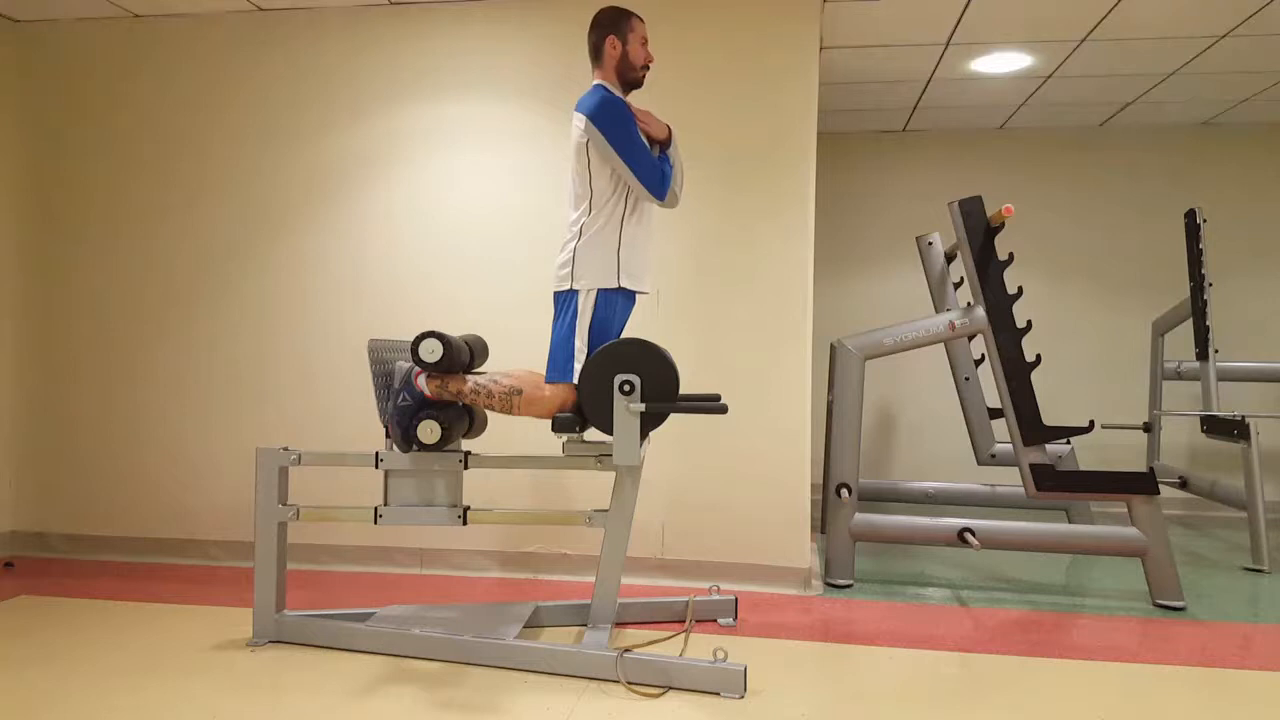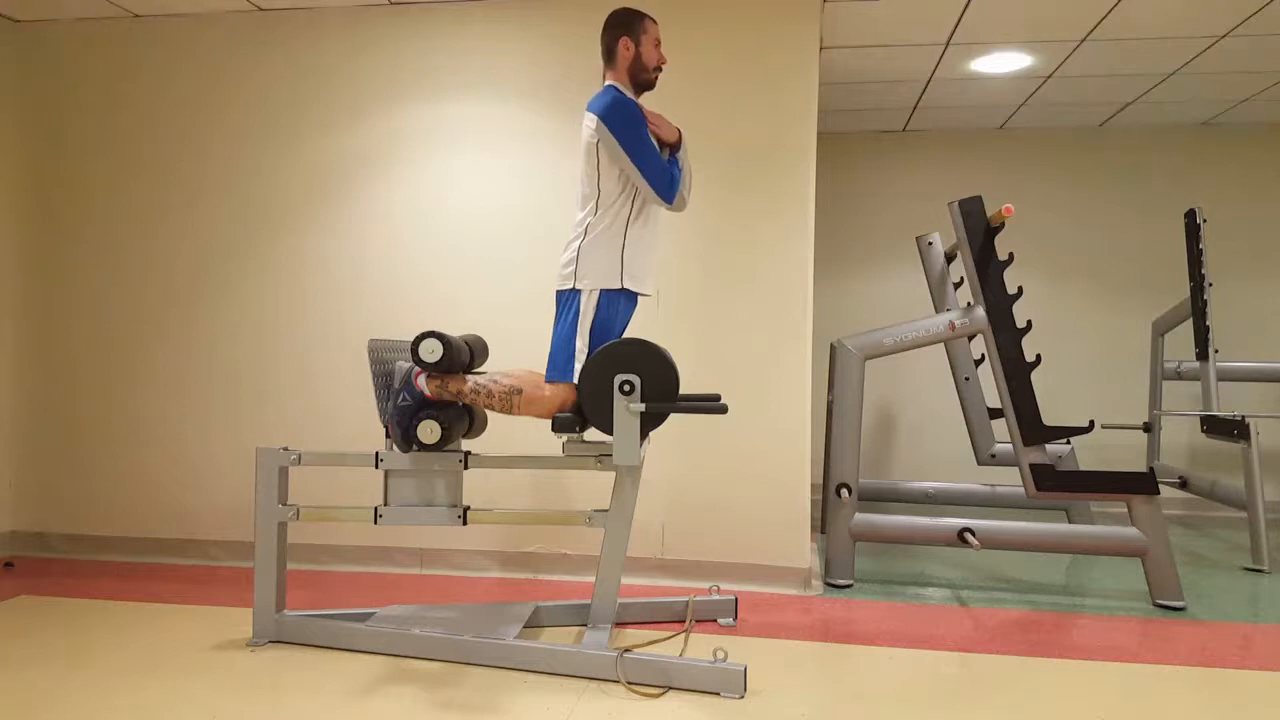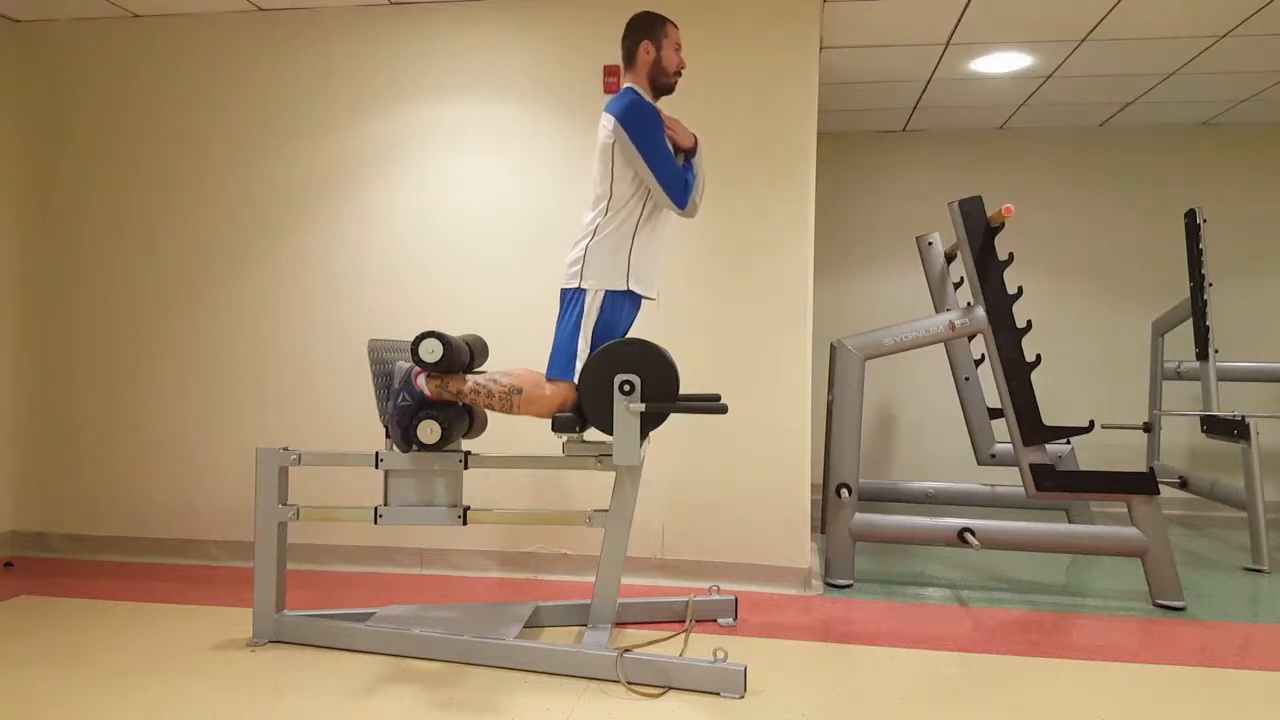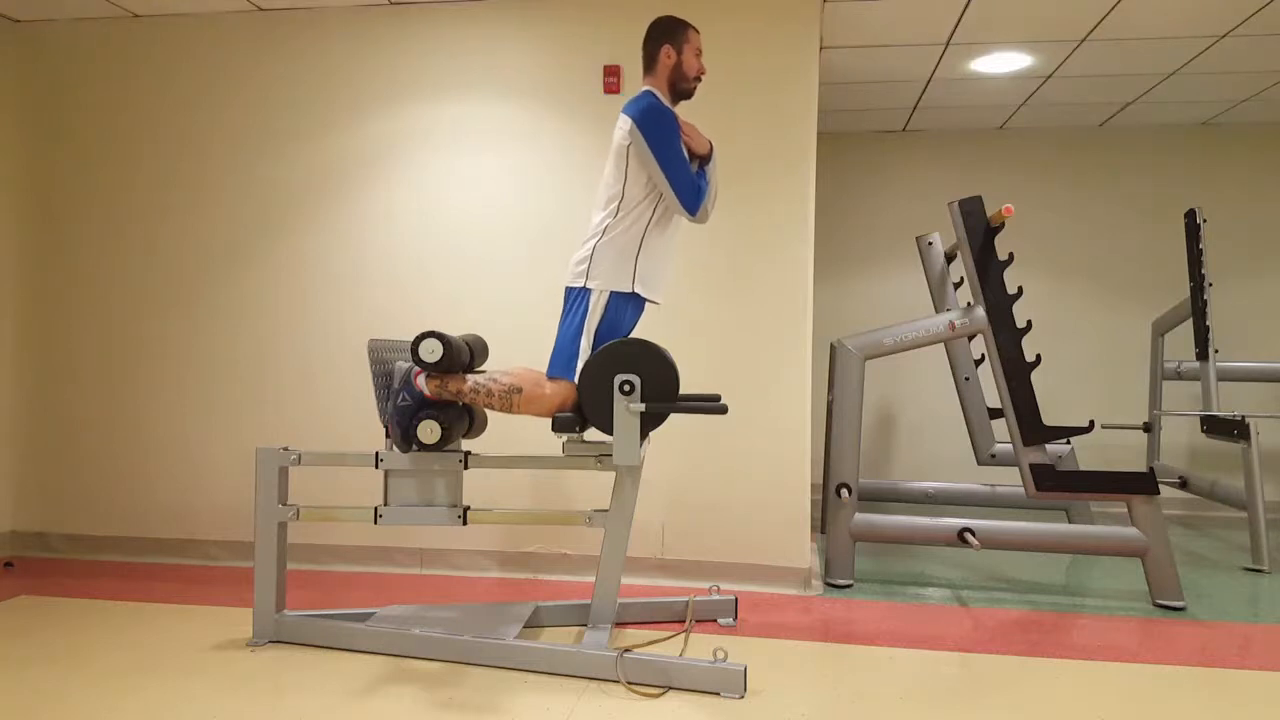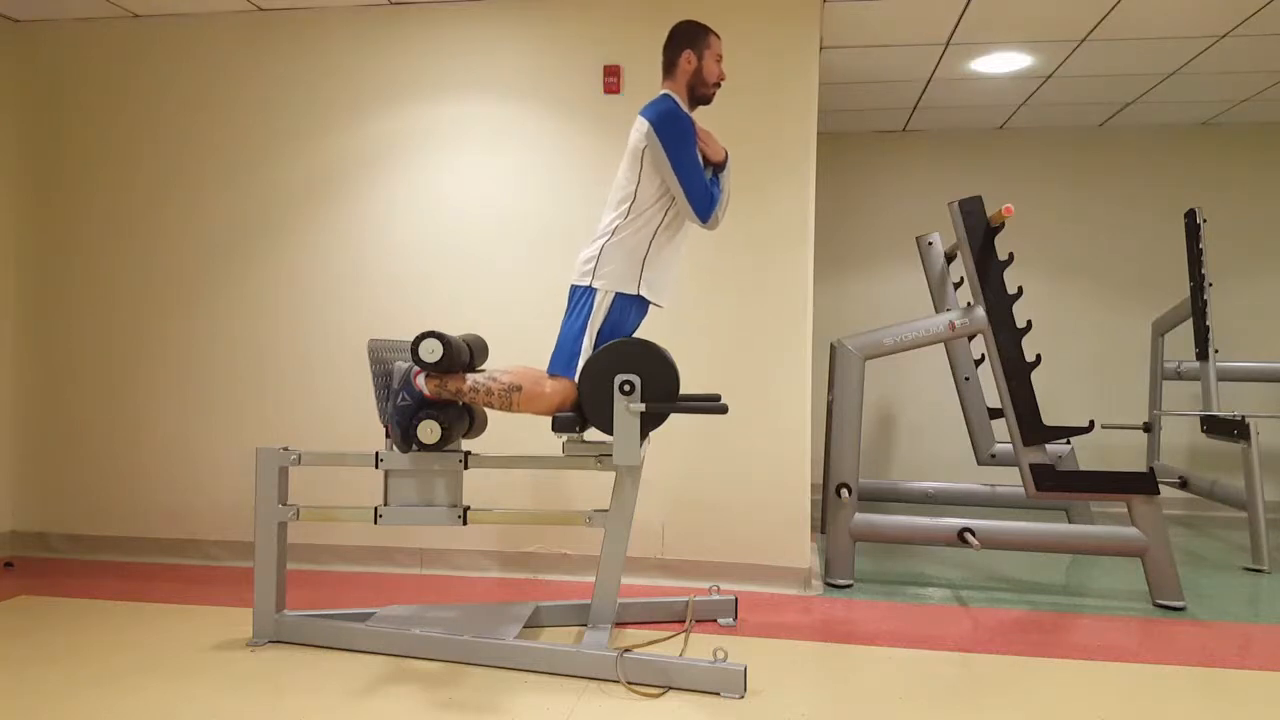
dt=0.3s
person 1, frame 1
left shoulder: (615, 111)
right shoulder: (606, 106)
left elbow: (672, 193)
right elbow: (661, 190)
left wrist: (664, 139)
right wrist: (661, 147)
left hip: (608, 277)
right hip: (594, 278)
left knee: (561, 389)
right knee: (559, 396)
left ankle: (436, 381)
right ankle: (423, 383)
person 1, frame 2
left shoulder: (624, 112)
right shoulder: (617, 107)
left elbow: (679, 196)
right elbow: (668, 193)
left wrist: (673, 143)
right wrist: (670, 151)
left hip: (612, 278)
right hip: (598, 278)
left knee: (561, 389)
right knee: (560, 396)
left ankle: (433, 381)
right ankle: (425, 384)
person 1, frame 3
left shoulder: (639, 114)
right shoulder: (634, 110)
left elbow: (690, 203)
right elbow: (680, 198)
left wrist: (689, 148)
right wrist: (685, 155)
left hip: (616, 279)
right hip: (602, 279)
left knee: (560, 387)
right knee: (559, 395)
left ankle: (440, 380)
right ankle: (424, 384)
person 1, frame 4
left shoulder: (657, 118)
right shoulder: (652, 113)
left elbow: (702, 208)
right elbow: (692, 204)
left wrist: (703, 154)
right wrist: (699, 162)
left hip: (621, 281)
right hip: (607, 280)
left knee: (561, 388)
right knee: (560, 395)
left ankle: (435, 381)
right ankle: (424, 383)
person 1, frame 5
left shoulder: (673, 123)
right shoulder: (669, 117)
left elbow: (711, 215)
right elbow: (703, 211)
left wrist: (718, 162)
right wrist: (715, 169)
left hip: (625, 283)
right hip: (612, 281)
left knee: (561, 385)
right knee: (560, 393)
left ankle: (439, 380)
right ankle: (423, 383)
